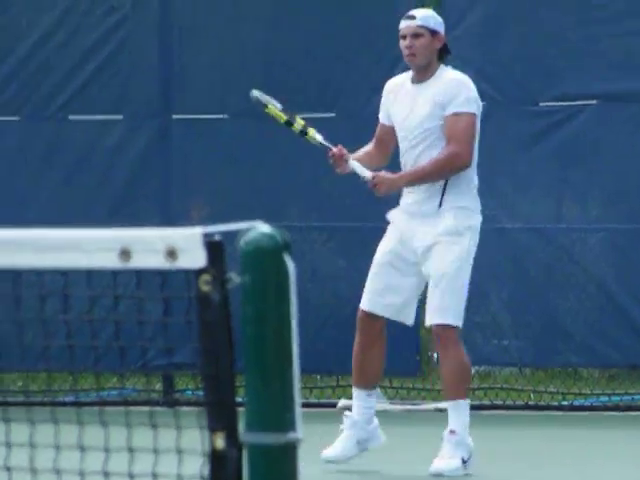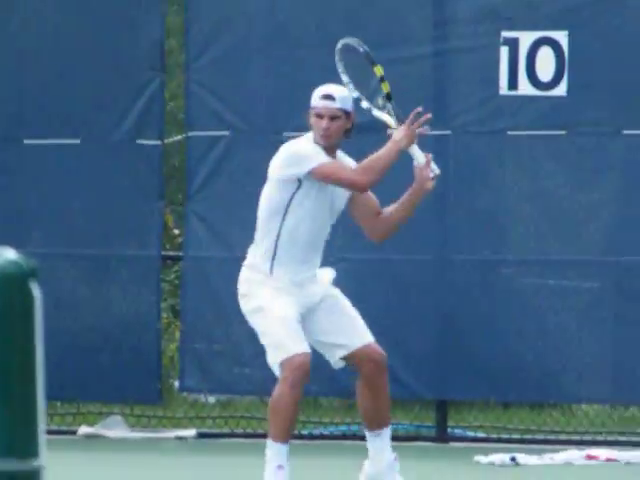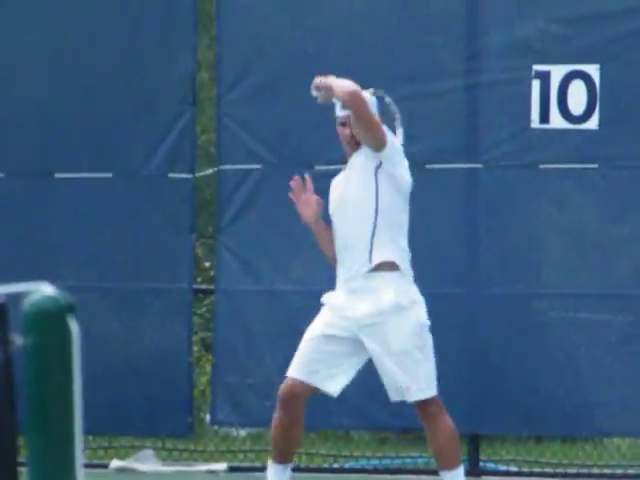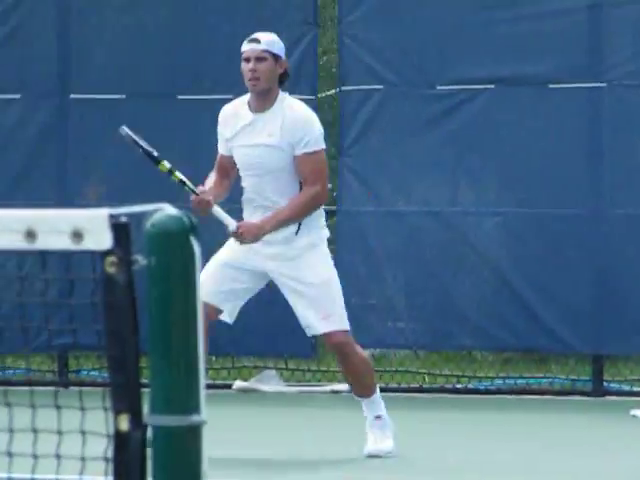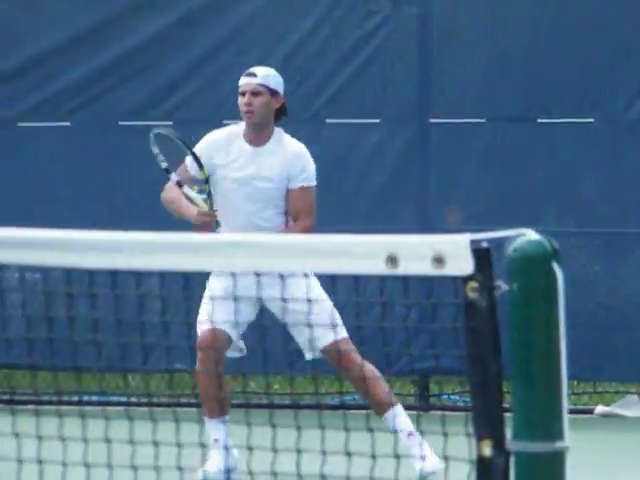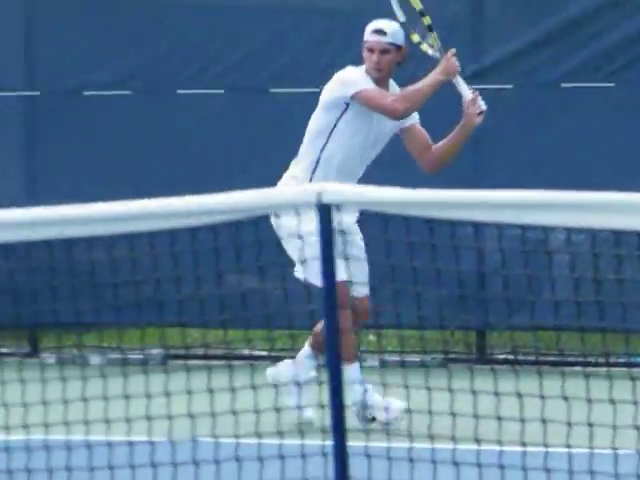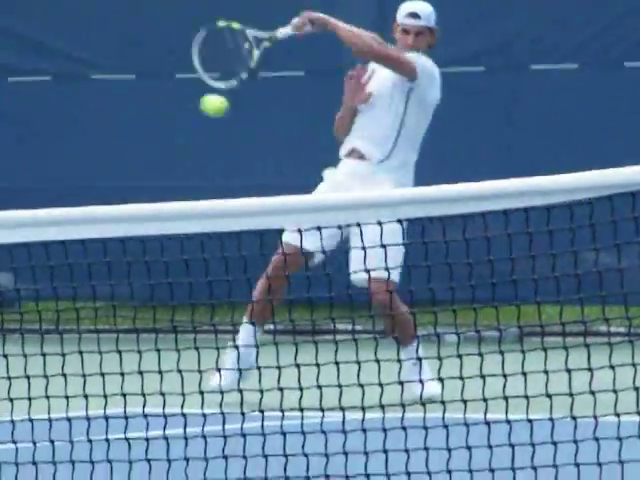
dt=0.7s
person 1, frame 1
left shoulder: (457, 86)
right shoulder: (393, 89)
left elbow: (460, 155)
right elbow: (380, 148)
left wrist: (398, 179)
right wrist: (350, 160)
left hip: (451, 224)
right hip: (406, 221)
left knee: (444, 332)
right knee: (369, 319)
left ankle: (457, 441)
right ankle: (359, 425)
person 1, frame 2
left shoulder: (350, 169)
right shoulder: (297, 151)
left elbow: (378, 229)
right elbow: (360, 180)
left wrist: (415, 192)
right wrist: (399, 142)
left hip: (310, 285)
right hip: (265, 285)
left knee: (373, 361)
right knee: (298, 365)
person 1, frame 3
left shoulder: (385, 153)
right shoulder: (341, 182)
left elbow: (355, 95)
left wrist: (331, 84)
right wrist: (313, 220)
left hip: (390, 301)
right hip: (343, 304)
left knee: (426, 405)
right knee: (290, 395)
person 1, frame 4
left shoulder: (301, 120)
right shoulder: (229, 115)
left elbow: (317, 191)
right elbow: (223, 174)
left wrist: (265, 225)
right wrist: (208, 194)
left hip: (300, 243)
right hip: (248, 241)
left knee: (338, 339)
left ankle: (377, 420)
person 1, frame 5
left shoulder: (296, 155)
right shoulder: (216, 142)
left elbow: (302, 225)
right elbow: (170, 192)
right wrist: (193, 213)
left hip: (287, 270)
right hip: (233, 270)
left knee: (344, 355)
right knee: (209, 344)
left ankle: (410, 439)
person 1, frame 6
left shoulder: (401, 97)
right shoulder: (348, 79)
left elbow: (431, 160)
right elbow: (397, 108)
left wrist: (466, 125)
right wrist: (439, 75)
left hip: (338, 209)
left knee: (357, 309)
right knee: (344, 298)
left ankle: (293, 375)
right ankle: (356, 390)
person 1, frame 7
left shoulder: (424, 72)
right shoulder: (376, 76)
left elbow: (381, 51)
right wrist: (354, 99)
left hip: (384, 193)
right hip: (341, 180)
left knee: (382, 294)
right knee: (284, 262)
left ankle: (416, 366)
right ankle: (238, 358)
